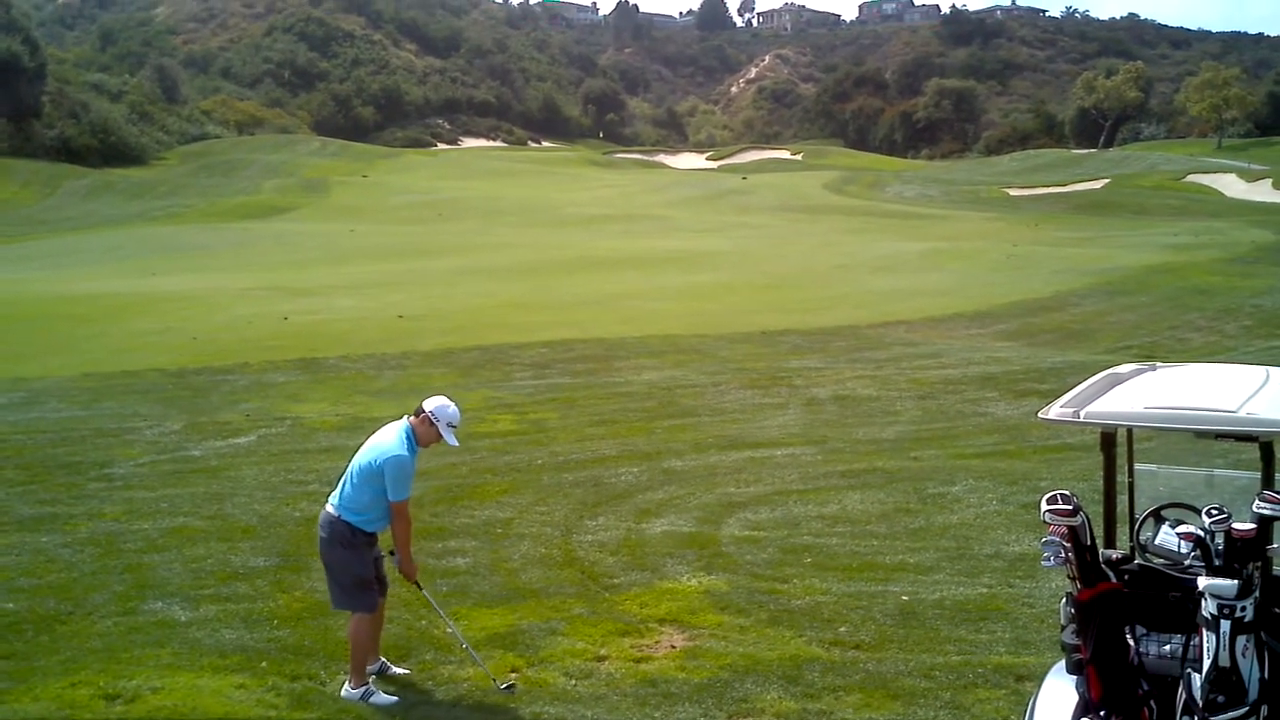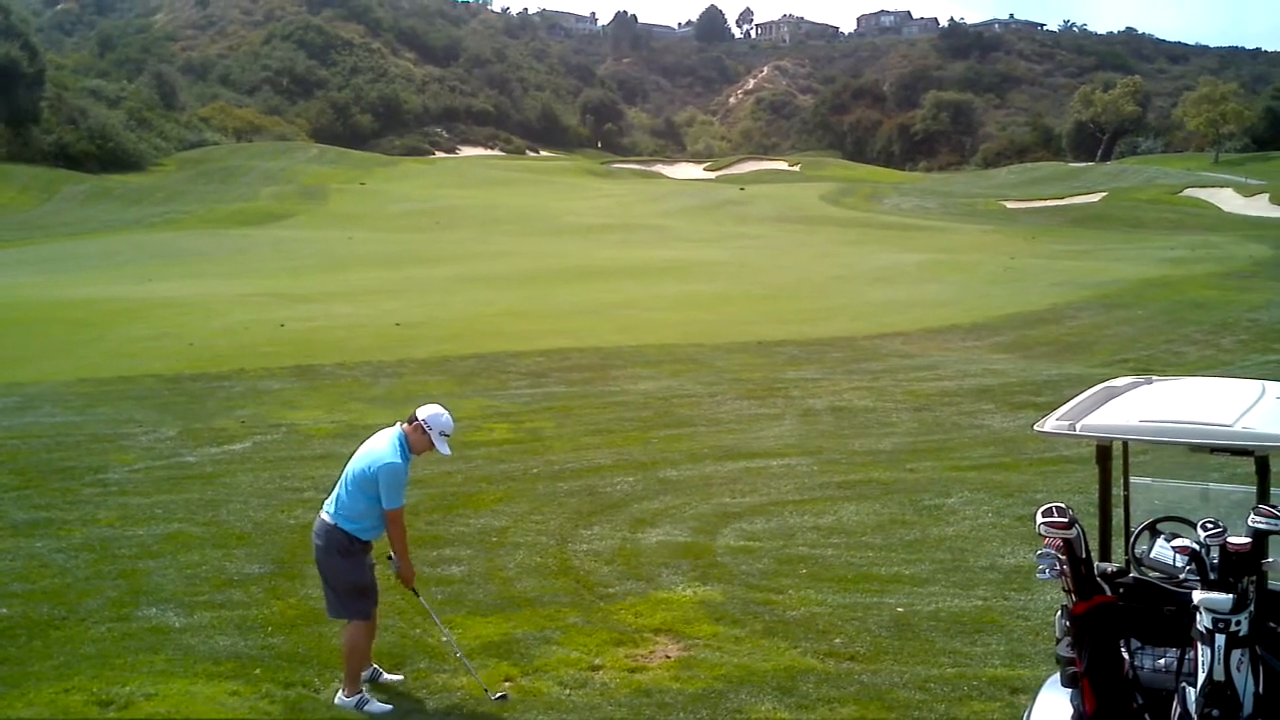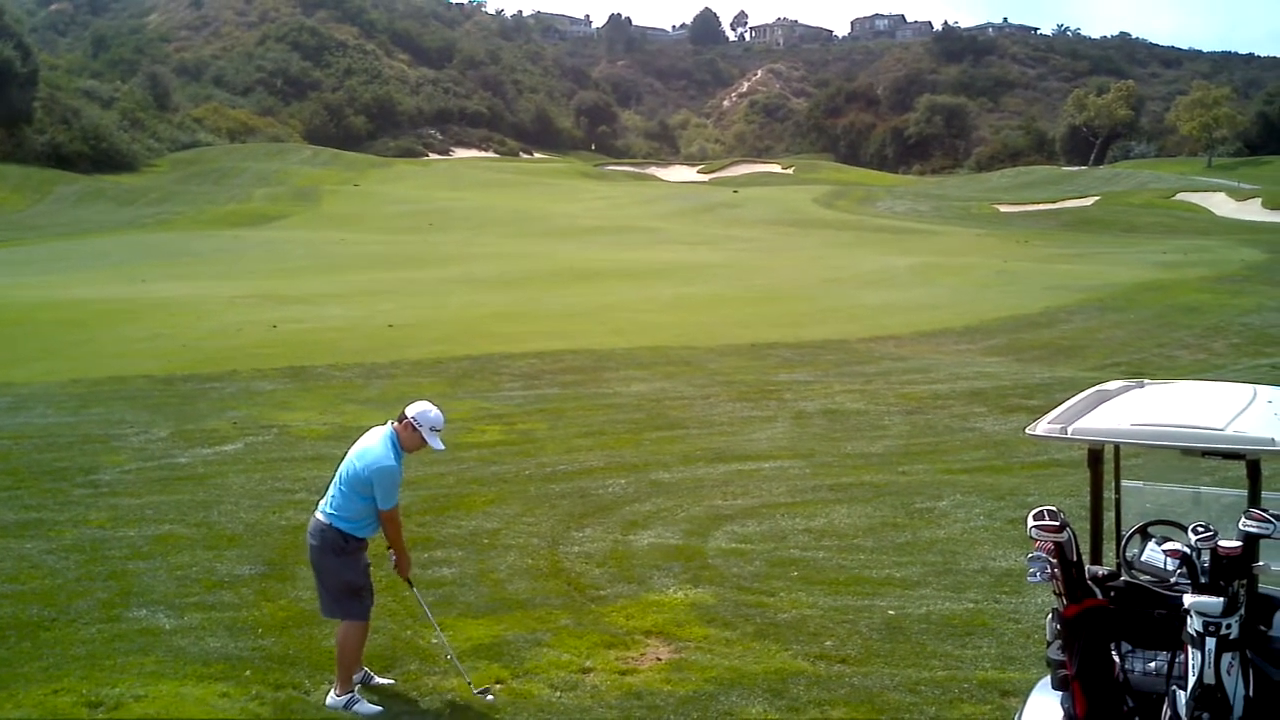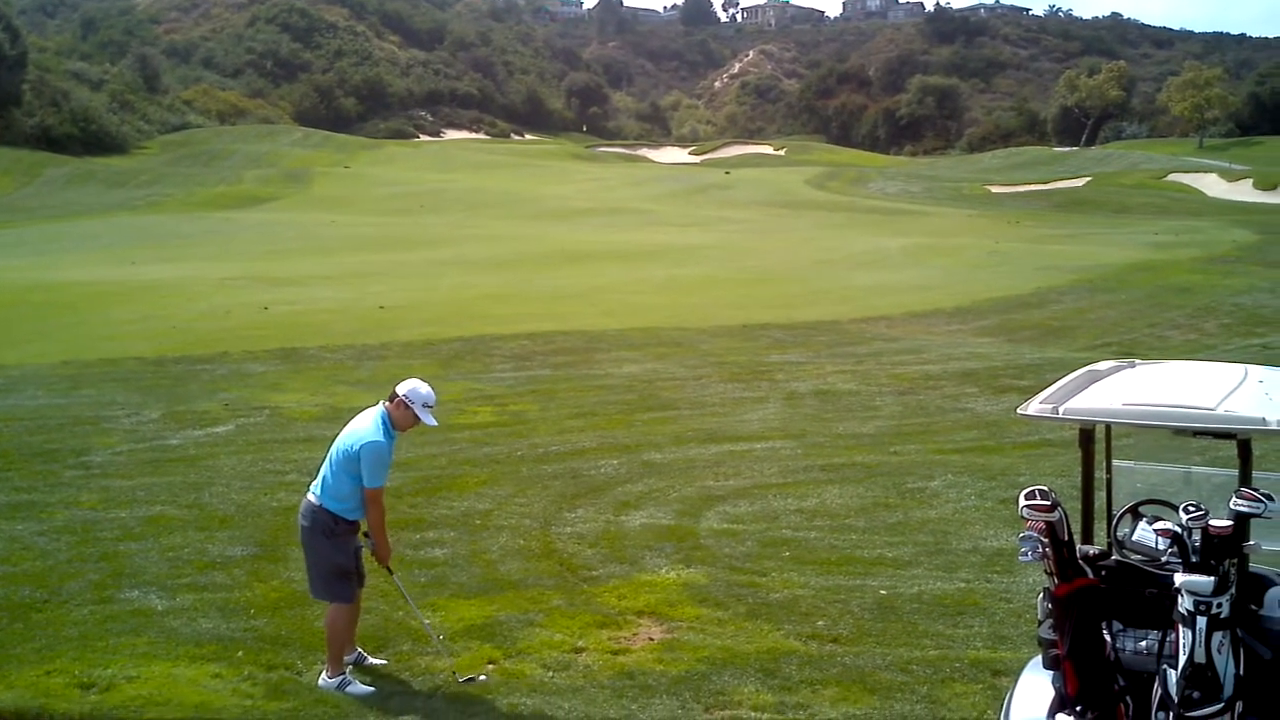
dt=0.5s
person 1, frame 1
left shoulder: (397, 431)
right shoulder: (399, 455)
left elbow: (395, 510)
right elbow: (399, 515)
left wrist: (401, 552)
right wrist: (406, 558)
left hip: (356, 527)
right hip: (343, 531)
left knee: (377, 596)
right knee: (363, 606)
left ankle: (372, 660)
right ankle: (357, 684)
person 1, frame 2
left shoulder: (389, 436)
right shoulder: (392, 463)
right elbow: (395, 522)
left wrist: (398, 555)
right wrist: (405, 565)
left hip: (349, 534)
right hip: (339, 539)
left knee: (368, 606)
right knee: (359, 614)
left ankle: (364, 668)
right ankle: (350, 692)
person 1, frame 3
left shoulder: (380, 434)
right shoulder: (386, 464)
right elbow: (389, 520)
left wrist: (397, 551)
right wrist: (402, 557)
left hip: (342, 533)
right hip: (335, 539)
left knee: (362, 606)
right knee: (353, 614)
left ankle: (355, 670)
right ankle: (342, 691)
person 1, frame 4
left shoulder: (374, 417)
right shoulder: (375, 441)
right elbow: (373, 502)
left wrist: (375, 537)
right wrist: (381, 543)
left hip: (338, 516)
right hip: (326, 520)
left knee: (353, 588)
right knee: (342, 596)
left ankle: (348, 651)
right ankle: (333, 673)
